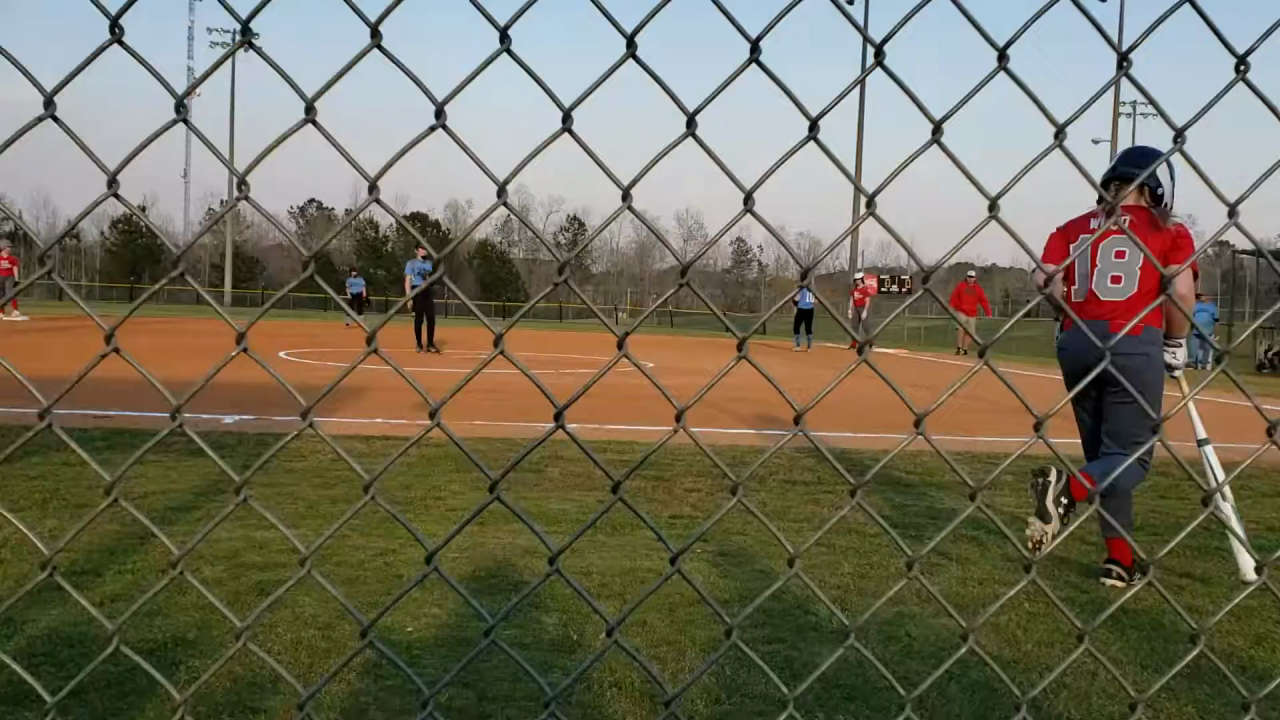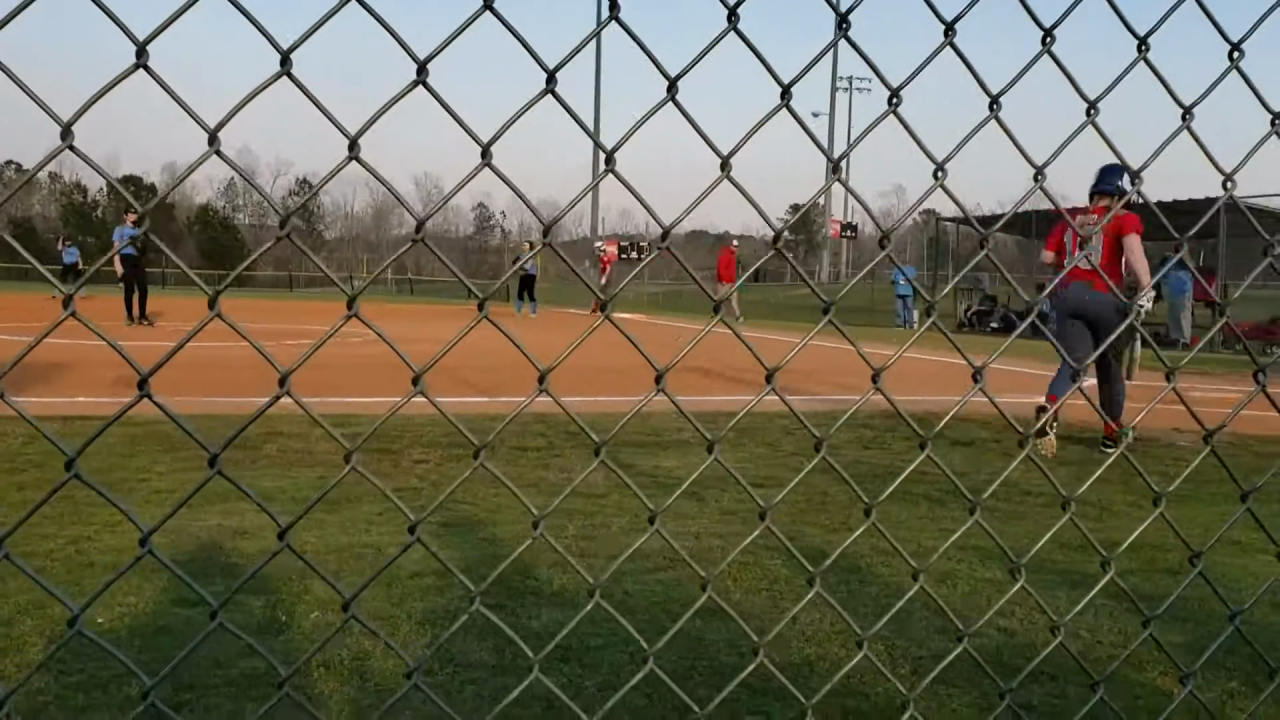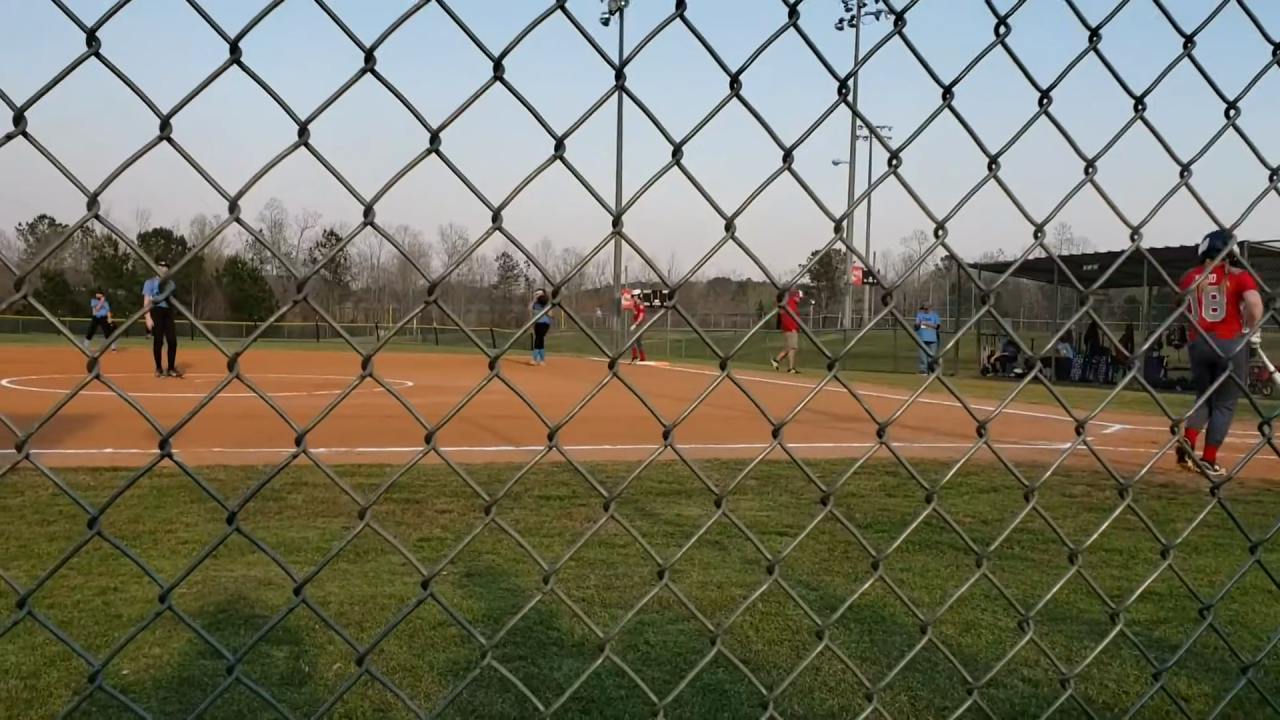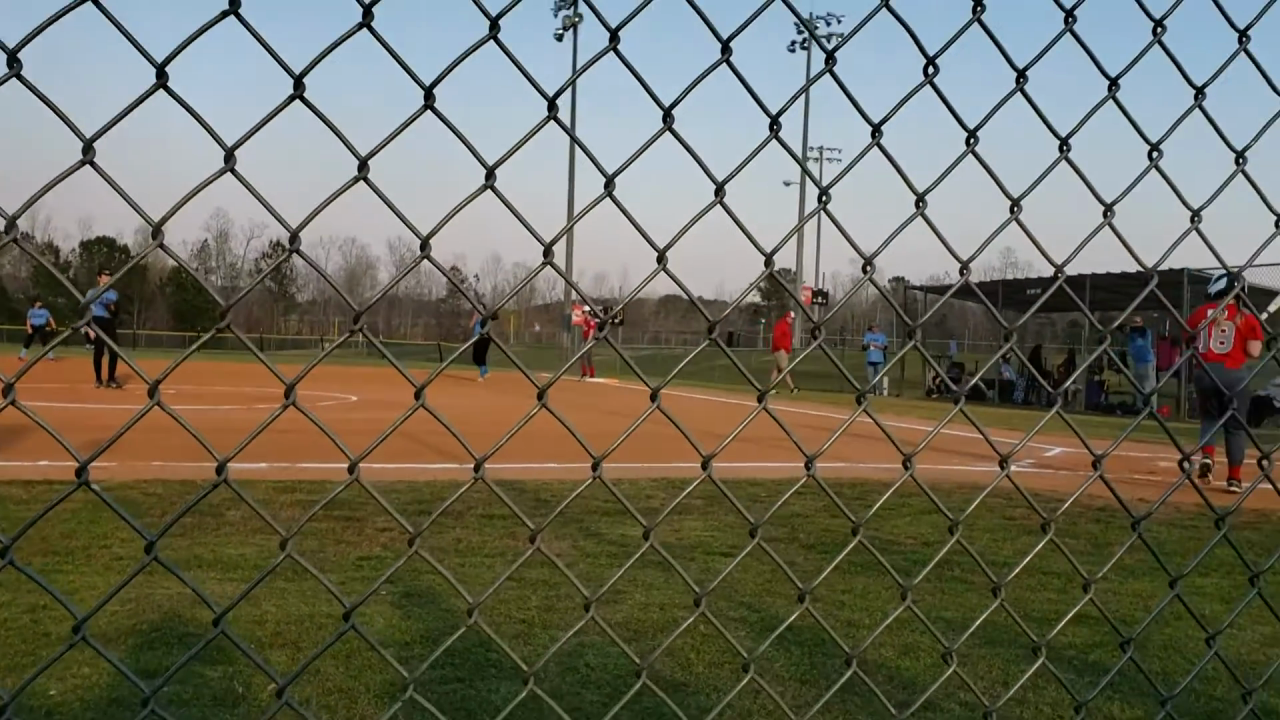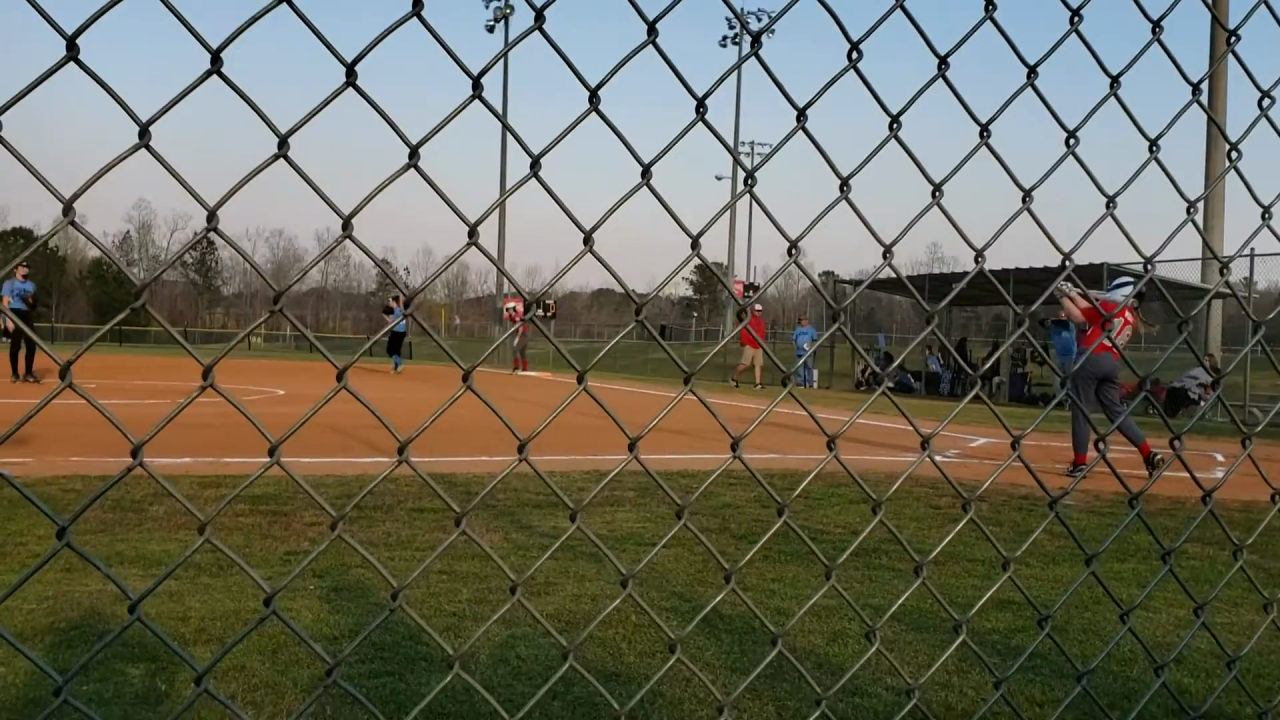
dt=1s
person 1, frame 1
left shoulder: (1074, 228)
right shoulder: (1168, 230)
left elbow: (1046, 279)
right elbow: (1181, 290)
right wrist: (1178, 342)
left hip: (1076, 343)
right hip: (1134, 347)
left knee: (1103, 450)
right knee: (1128, 460)
left ankle: (1122, 562)
right ankle: (1067, 488)
person 1, frame 2
left shoulder: (1071, 218)
right shoulder: (1124, 217)
left elbow: (1048, 255)
right elbow: (1134, 249)
right wrist: (1146, 291)
left hip: (1068, 296)
right hip: (1105, 298)
left knee: (1070, 368)
right knee: (1110, 368)
left ankle: (1048, 410)
right ankle: (1112, 433)
person 1, frame 3
left shoulder: (1190, 277)
right shoulder: (1239, 275)
left elbow: (1183, 311)
right elbow: (1254, 303)
right wrist: (1252, 330)
left hip: (1199, 344)
right hip: (1230, 344)
left knee: (1203, 398)
right knee: (1225, 403)
left ankle: (1188, 440)
right ankle: (1208, 459)
person 1, frame 4
left shoulder: (1201, 312)
right shoulder: (1246, 316)
left elbow: (1188, 343)
right elbow: (1254, 352)
right wrist: (1238, 342)
left hip: (1204, 372)
right hip: (1234, 374)
left knee: (1210, 419)
right knee: (1235, 425)
left ankle: (1207, 457)
right ankle: (1234, 478)
person 1, frame 5
left shoulder: (1109, 305)
right shoulder: (1131, 316)
left elbow: (1078, 318)
right elbow: (1091, 311)
left wrist: (1063, 296)
right wrist: (1072, 293)
left hip: (1090, 360)
right hip: (1111, 364)
left knee: (1080, 412)
right knee: (1117, 413)
left ankle: (1079, 463)
right ankle: (1149, 454)
